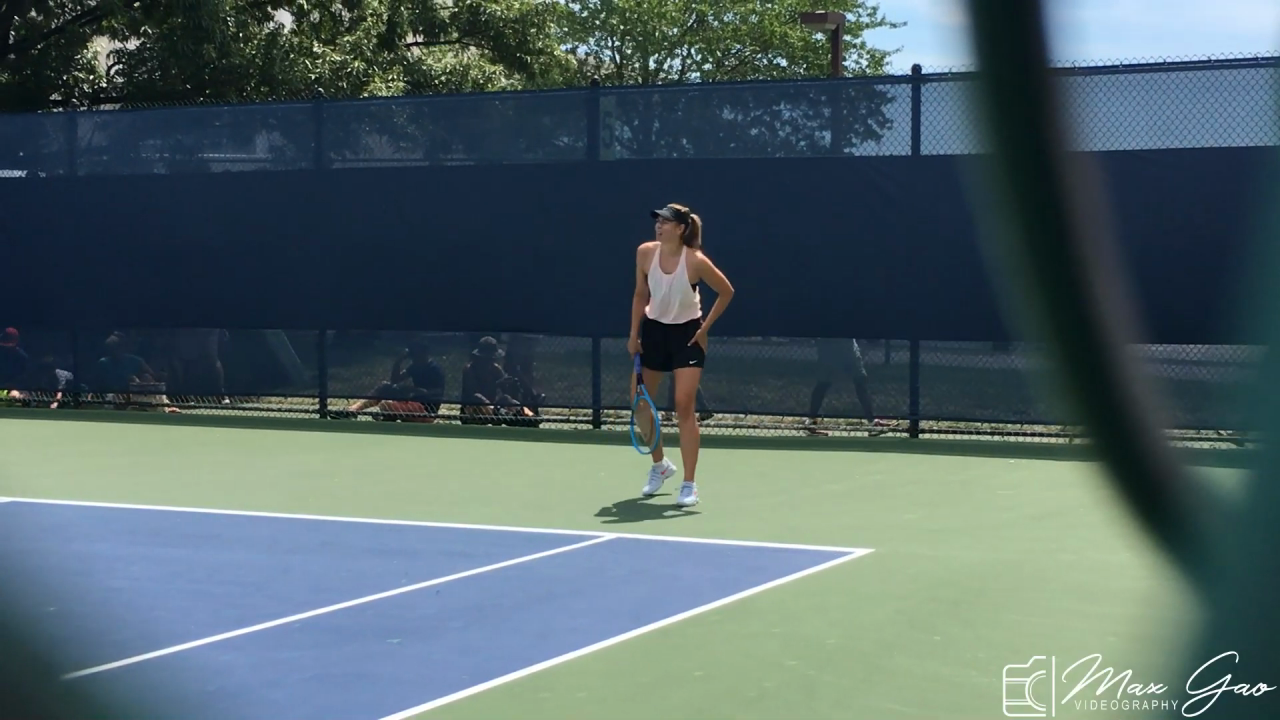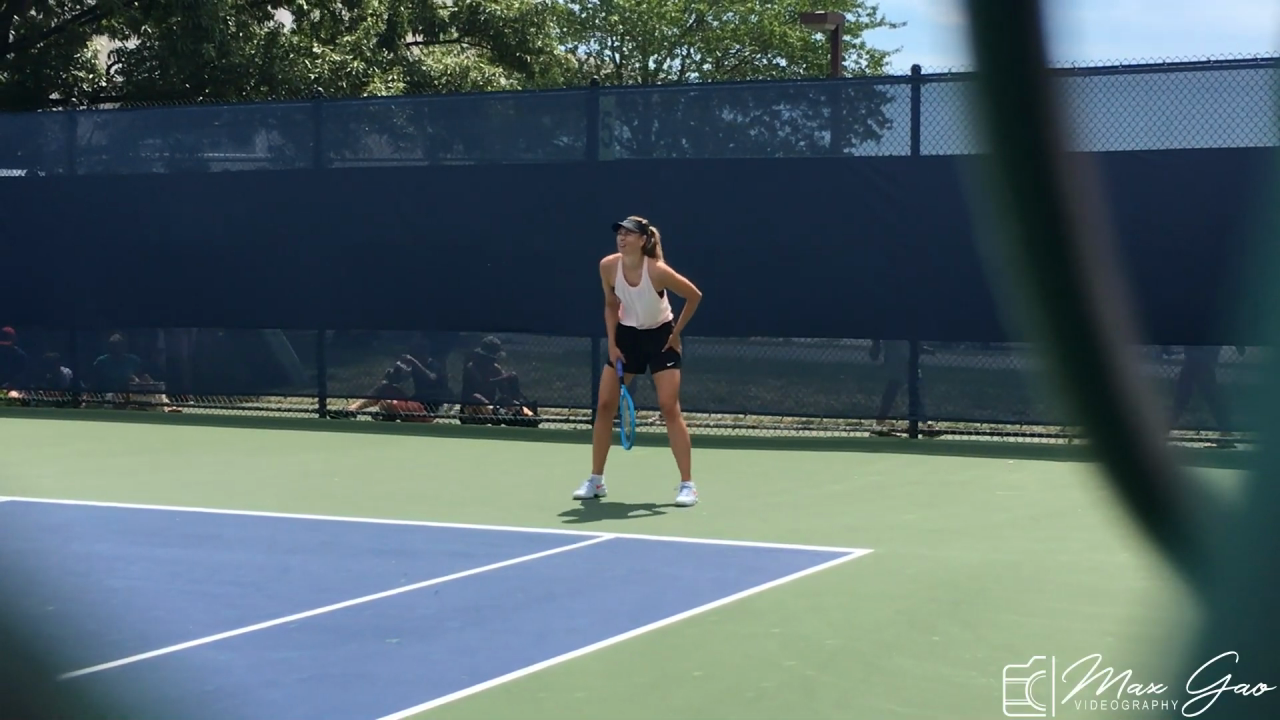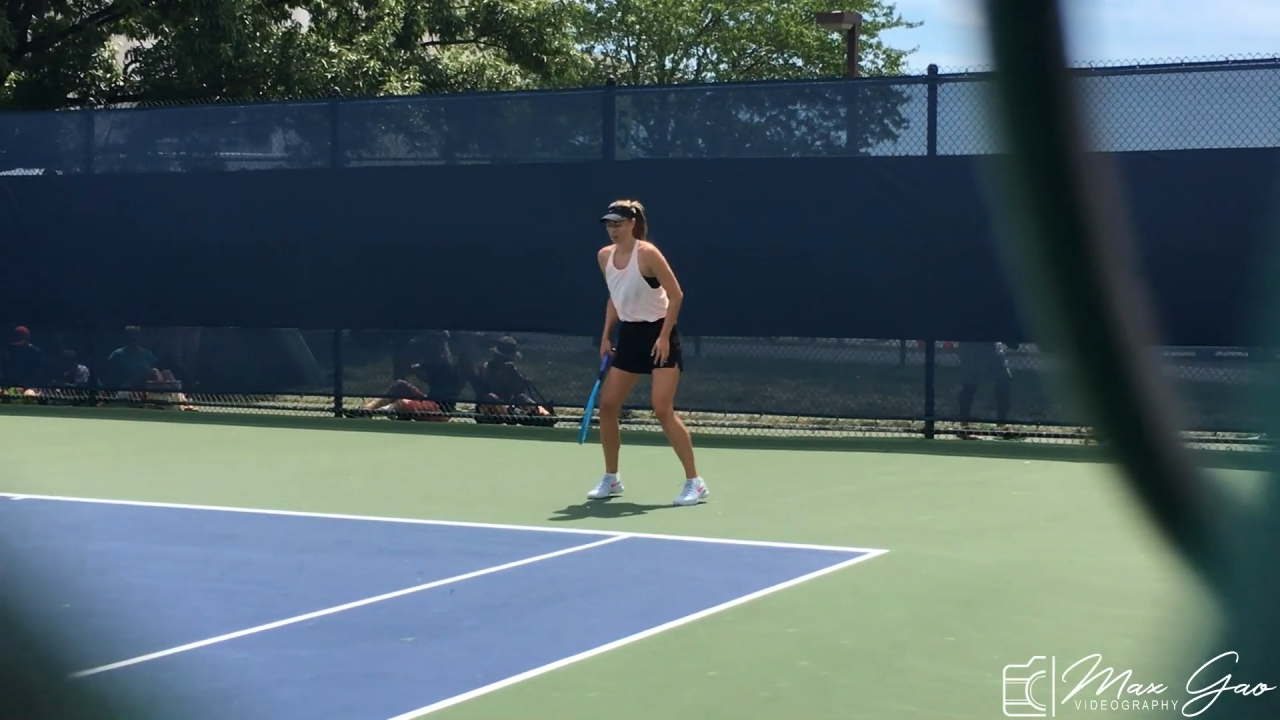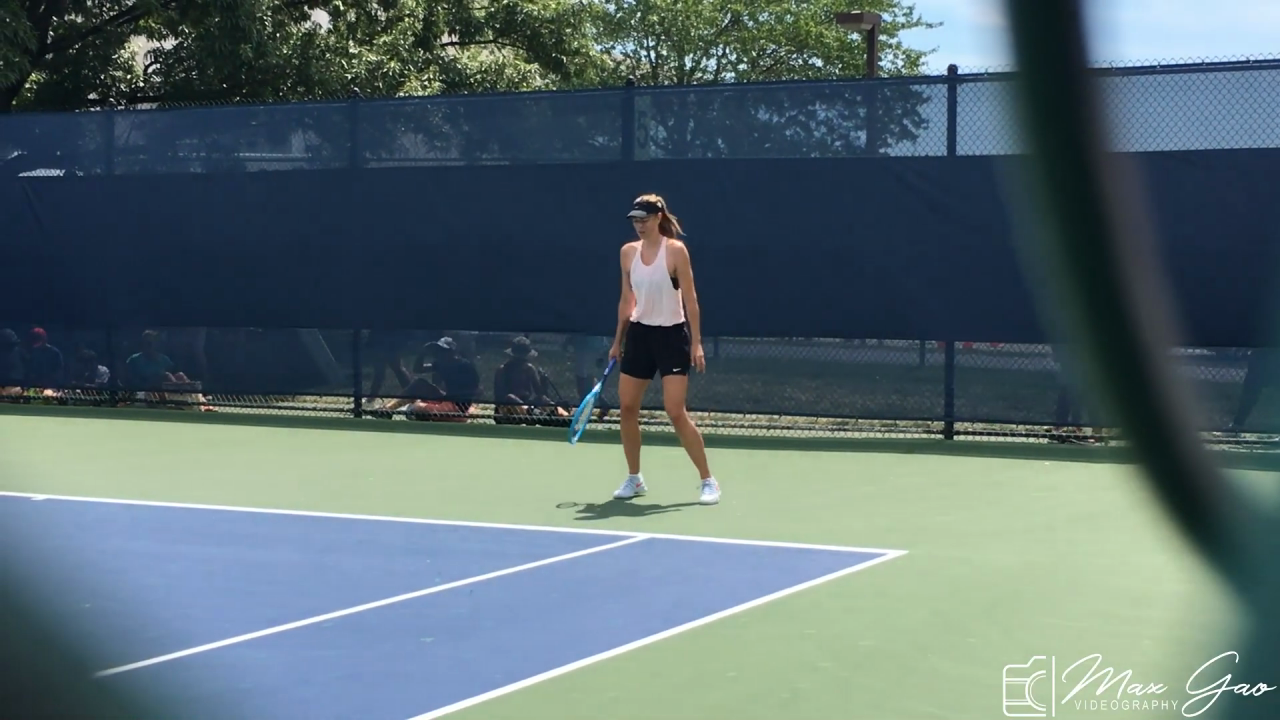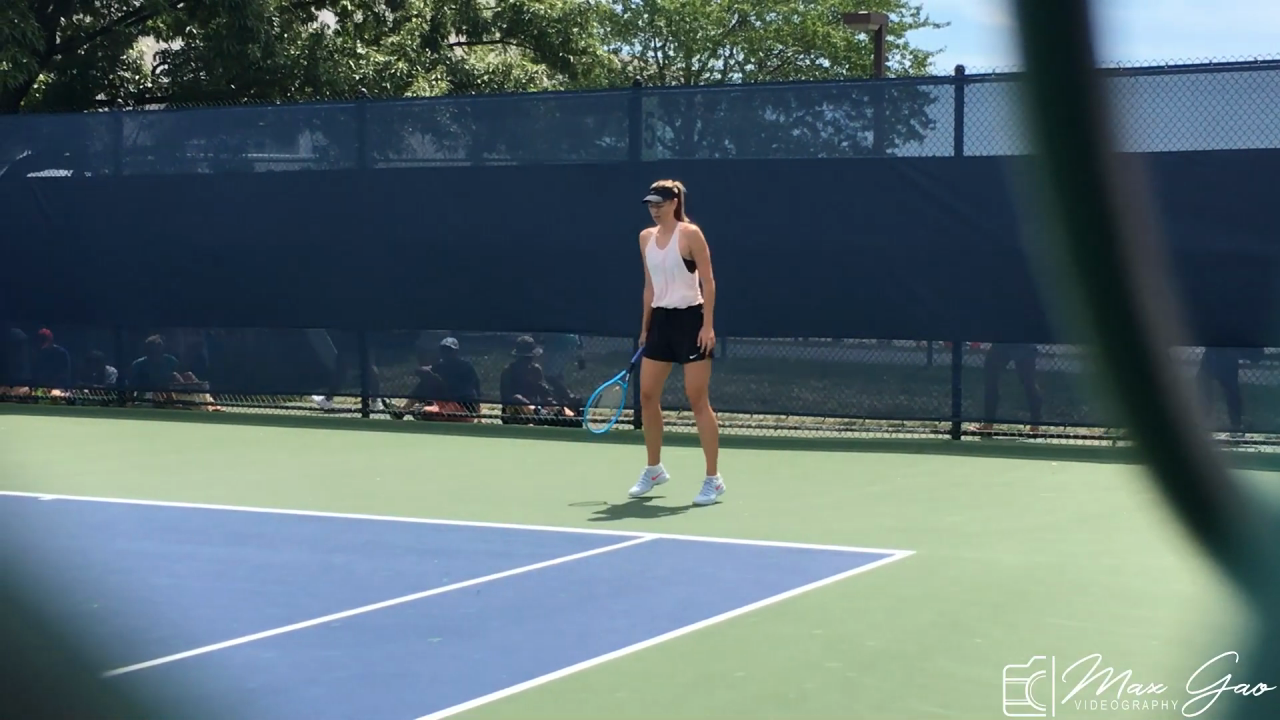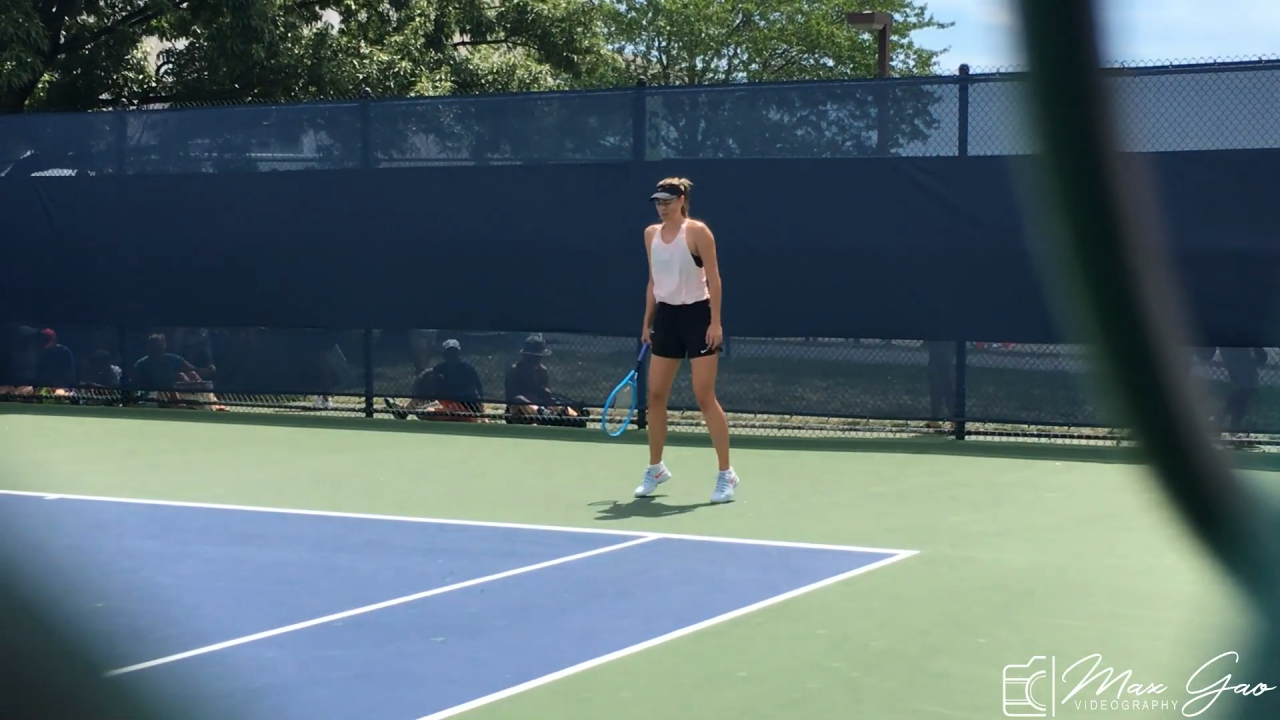
dt=0.5s
person 1, frame 1
left shoulder: (696, 261)
right shoulder: (645, 252)
left elbow: (727, 292)
right elbow: (640, 295)
left wrist: (705, 327)
right wrist: (634, 333)
left hip: (687, 333)
right hip: (653, 330)
left knee: (683, 406)
left ankle: (689, 485)
right ankle: (661, 464)
person 1, frame 2
left shoulder: (657, 270)
right shoulder: (608, 265)
left elbow: (694, 296)
right elbow: (611, 305)
left wrist: (677, 332)
right wrist: (611, 343)
left hip: (660, 337)
right hip: (626, 335)
left knee: (670, 409)
right knee: (605, 405)
left ankle: (687, 484)
right ankle: (596, 480)
person 1, frame 3
left shoulder: (647, 252)
right shoulder: (604, 256)
left elbow: (676, 294)
left wrist: (665, 335)
right wrist: (606, 335)
left hip: (658, 333)
right hip: (629, 334)
left knee: (663, 411)
right knee: (607, 406)
left ankle: (695, 482)
right ankle: (611, 478)
person 1, frame 4
left shoulder: (675, 250)
right shoulder: (628, 252)
left elbow: (690, 298)
left wrist: (697, 342)
right wrist: (618, 340)
left hip: (671, 335)
right hip: (638, 334)
left knee: (676, 414)
right knee: (627, 409)
left ankle: (708, 481)
right ankle: (634, 478)
person 1, frame 5
left shoulder: (691, 234)
right shoulder: (646, 237)
left elbow: (708, 282)
left wrist: (708, 324)
right wrist: (644, 327)
left hip: (690, 319)
right hip: (661, 320)
left knee: (697, 401)
right knee: (647, 396)
left ankle: (713, 479)
right ankle: (654, 468)
person 1, frame 6
left shoulder: (697, 231)
right shoulder: (651, 234)
left elbow: (714, 278)
left wrist: (716, 321)
right wrist: (647, 322)
left hip: (696, 315)
right hip: (666, 317)
left knee: (704, 397)
right knee: (656, 395)
left ankle: (726, 474)
right ankle: (655, 468)
